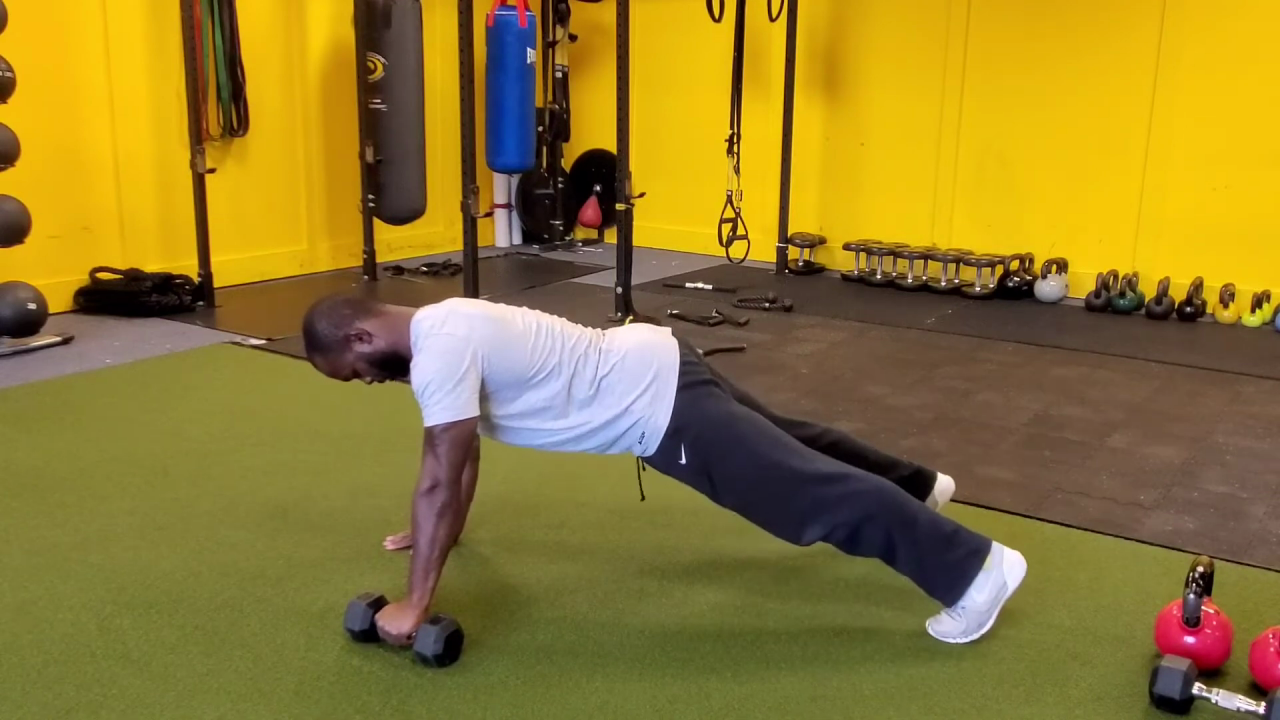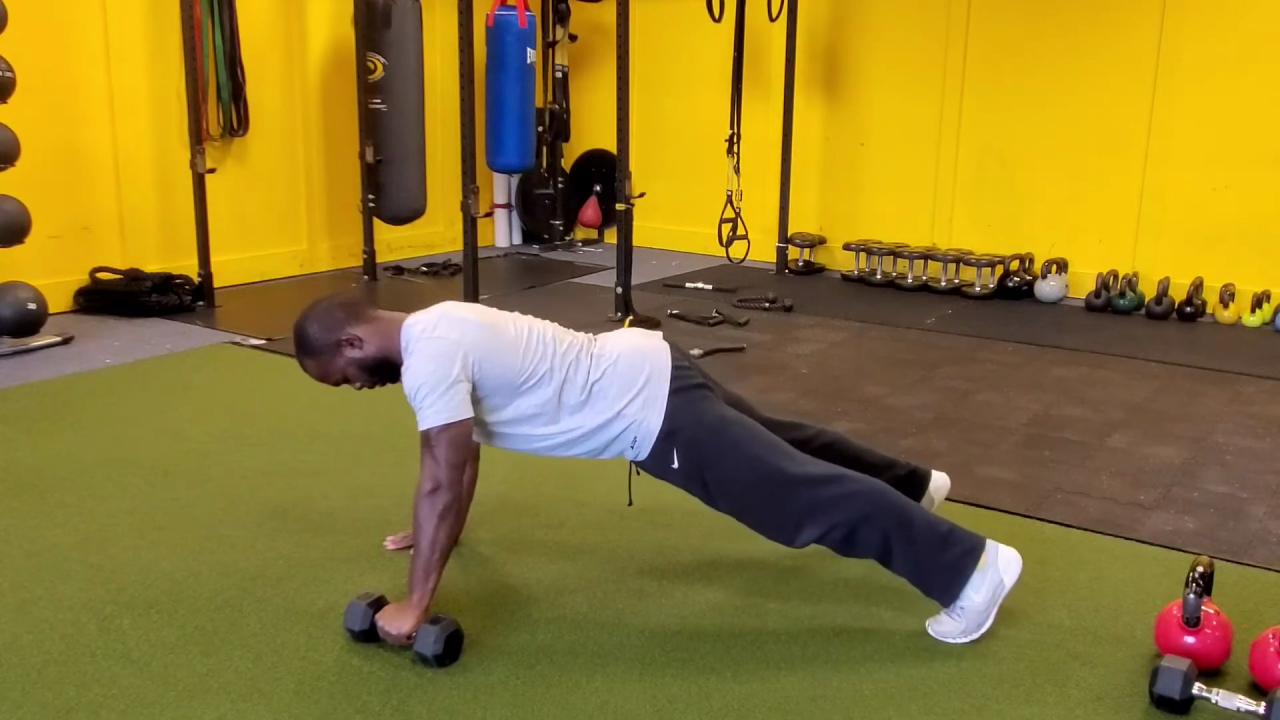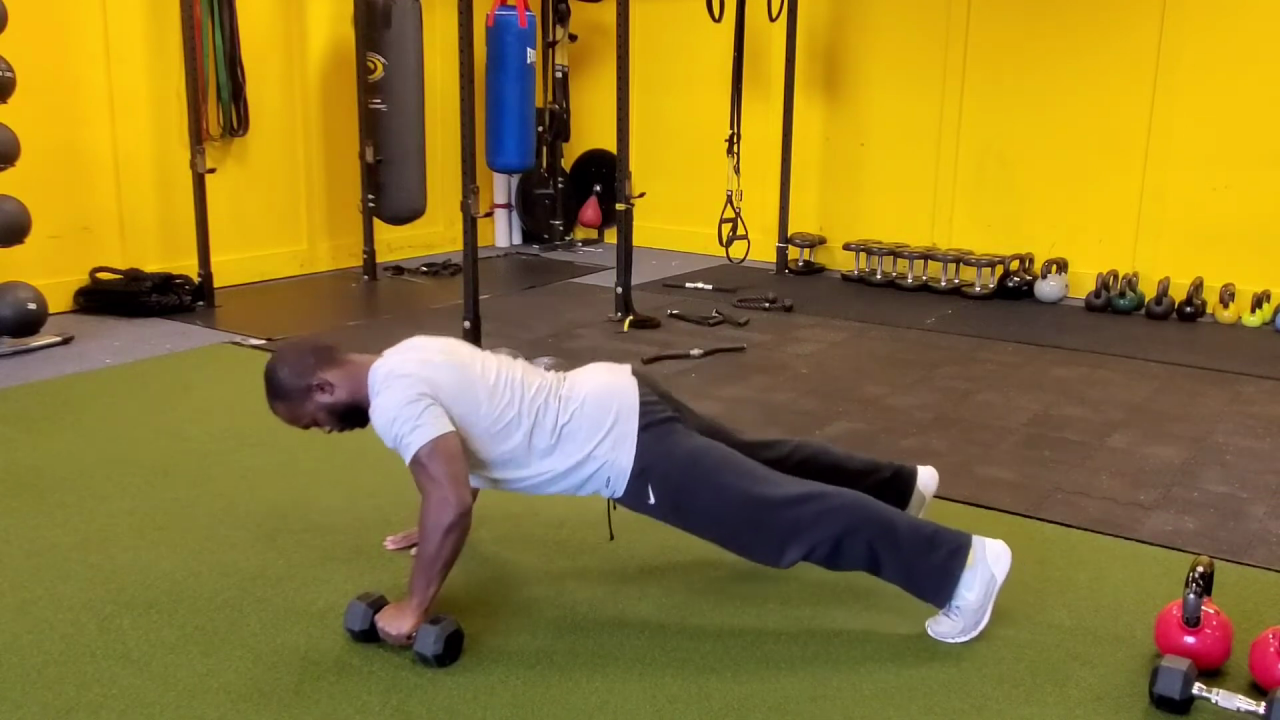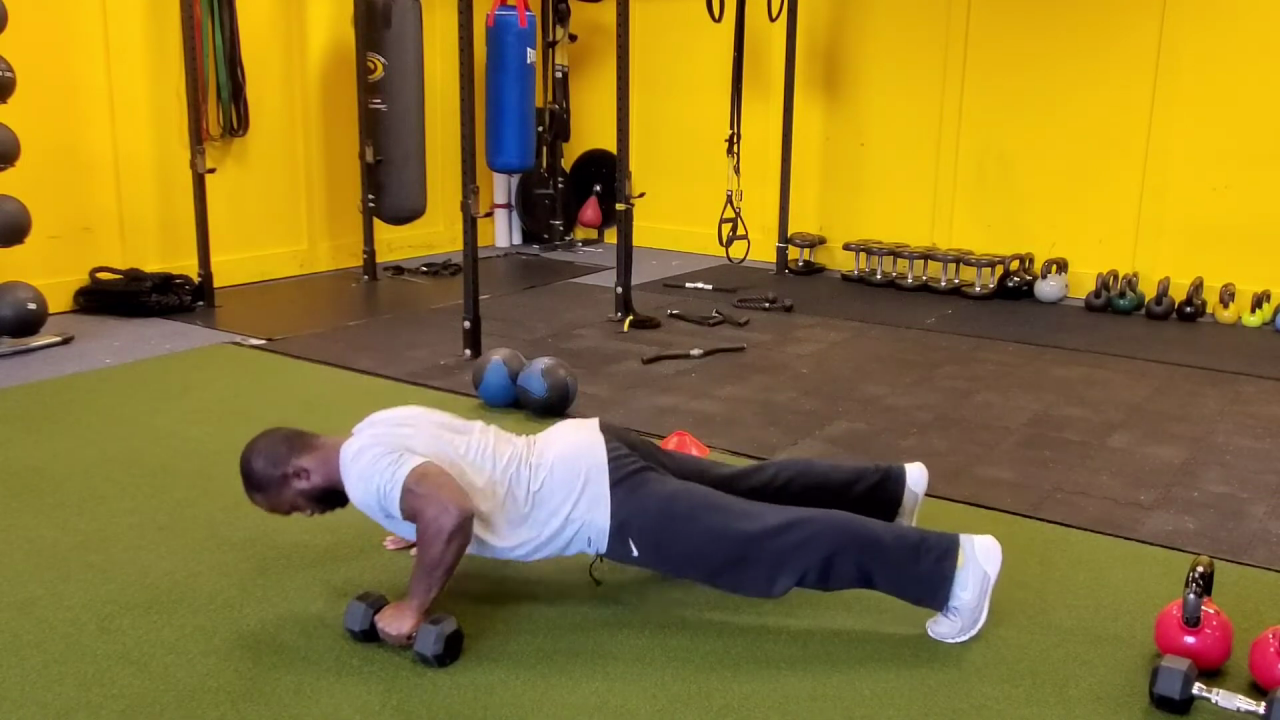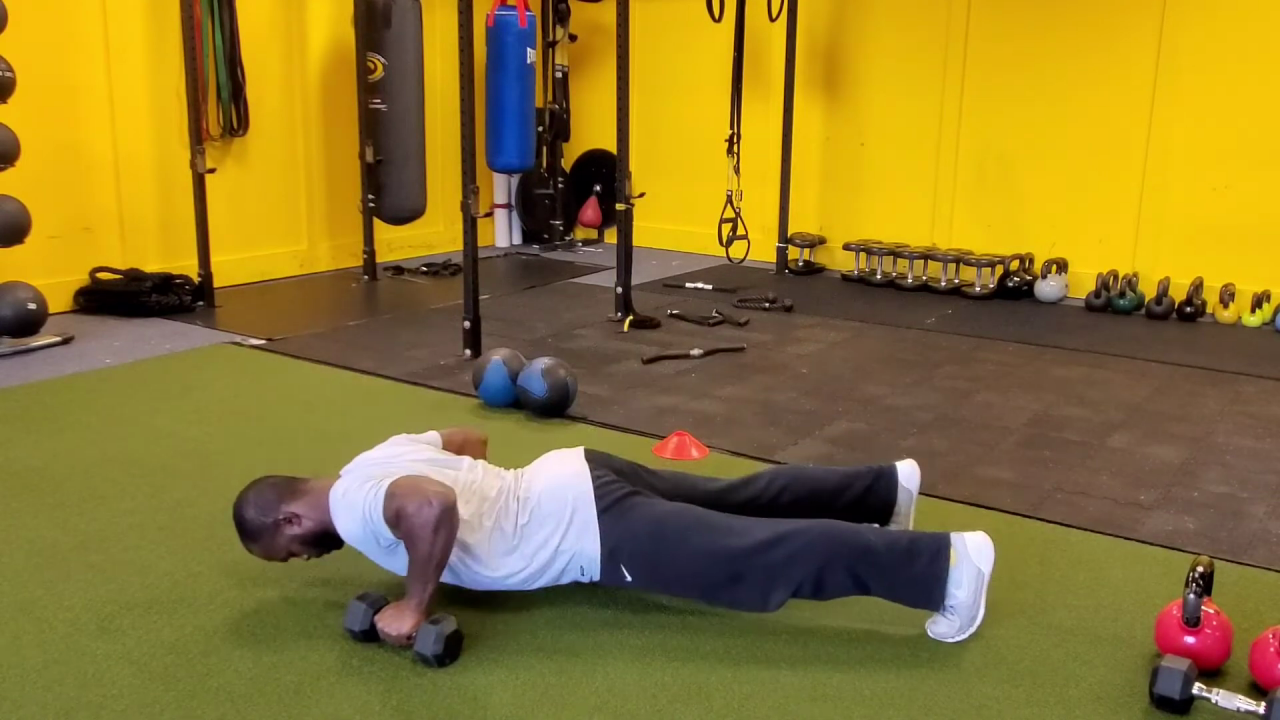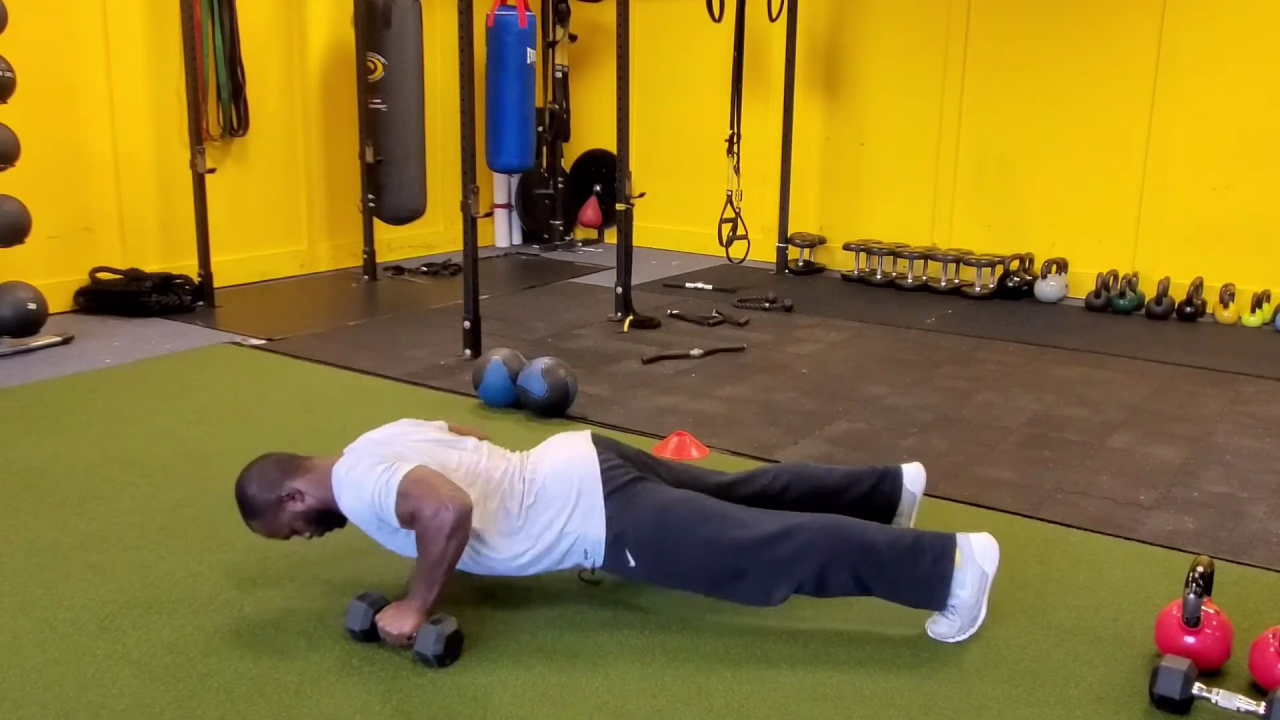
dt=0.3s
person 1, frame 1
left shoulder: (438, 350)
right shoulder: (443, 327)
left elbow: (440, 476)
right elbow: (464, 450)
left wrist: (415, 602)
right wrist: (438, 529)
left hip: (657, 404)
right hip: (653, 372)
left knee: (805, 493)
right knee: (788, 450)
left ankle: (976, 568)
right ankle: (918, 488)
person 1, frame 2
left shoulder: (428, 355)
right shoulder: (437, 329)
left elbow: (443, 479)
right elbow: (462, 453)
left wrist: (415, 603)
right wrist: (439, 527)
left hip: (650, 410)
right hip: (645, 373)
left knee: (799, 497)
right knee: (784, 454)
left ankle: (972, 567)
right ankle: (914, 487)
person 1, frame 3
left shoulder: (392, 399)
right shoulder: (407, 361)
left elbow: (453, 506)
left wrist: (415, 605)
right wrist: (434, 527)
left hip: (621, 447)
right hip: (614, 401)
left knee: (784, 515)
right knee: (764, 463)
left ankle: (963, 564)
right ankle: (900, 484)
person 1, frame 4
left shoulder: (366, 467)
right shoulder: (384, 427)
left elbow: (453, 515)
left wrist: (413, 607)
right wrist: (424, 531)
left hip: (602, 504)
right hip: (589, 449)
left knee: (768, 543)
right knee: (749, 487)
left ankle: (953, 565)
right ankle: (891, 489)
person 1, frame 5
left shoulder: (353, 504)
right shoulder: (379, 463)
left elbow: (433, 506)
right elbow: (470, 438)
left wrist: (415, 604)
left hip: (592, 530)
right hip: (578, 475)
left knee: (763, 560)
right knee: (740, 501)
left ankle: (947, 562)
right ankle: (884, 487)
person 1, frame 6
left shoulder: (359, 485)
right shoulder: (383, 443)
left elbow: (449, 510)
left wrist: (416, 606)
right wrist: (422, 534)
left hip: (598, 518)
right hip: (581, 463)
left knee: (769, 550)
right knee: (747, 493)
left ankle: (951, 563)
right ankle: (890, 487)
